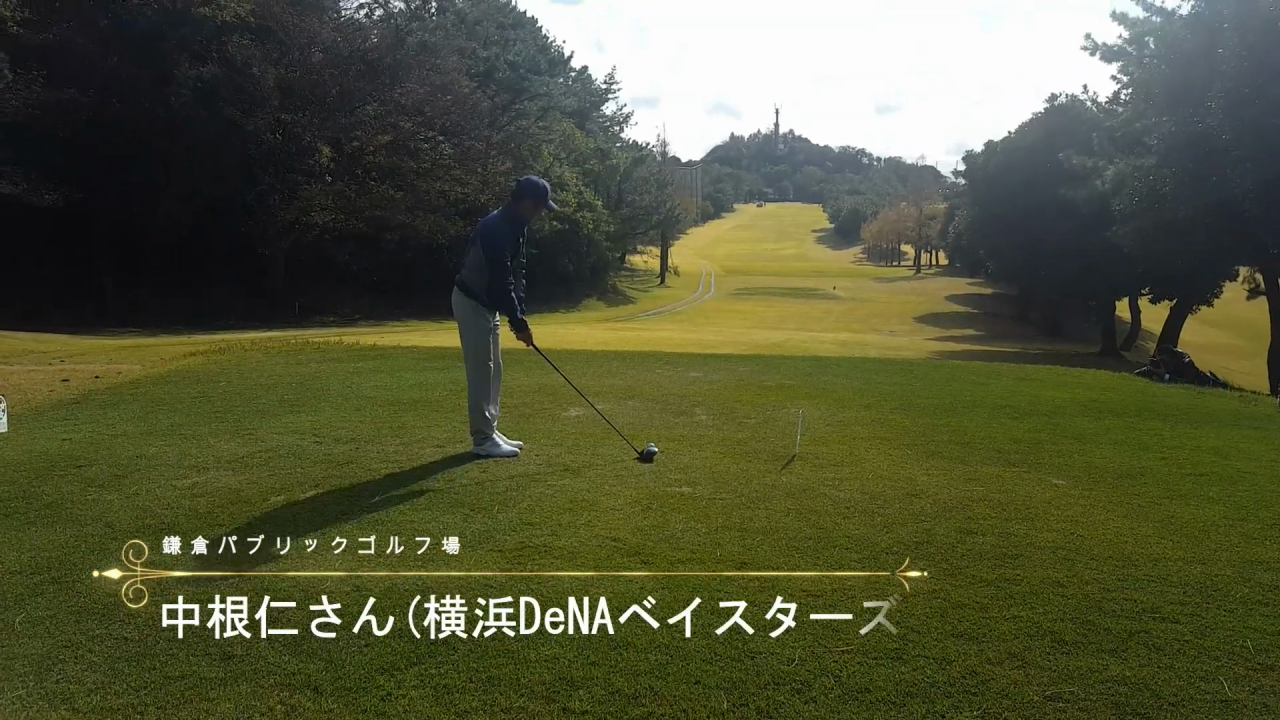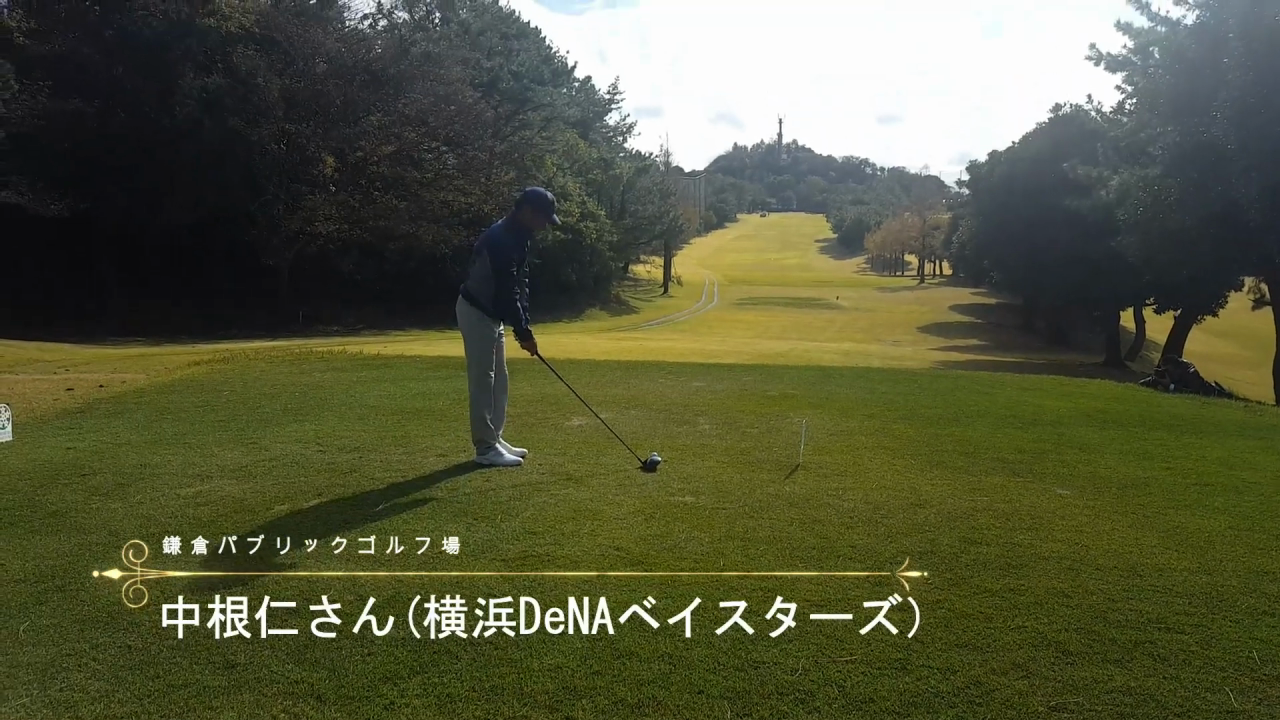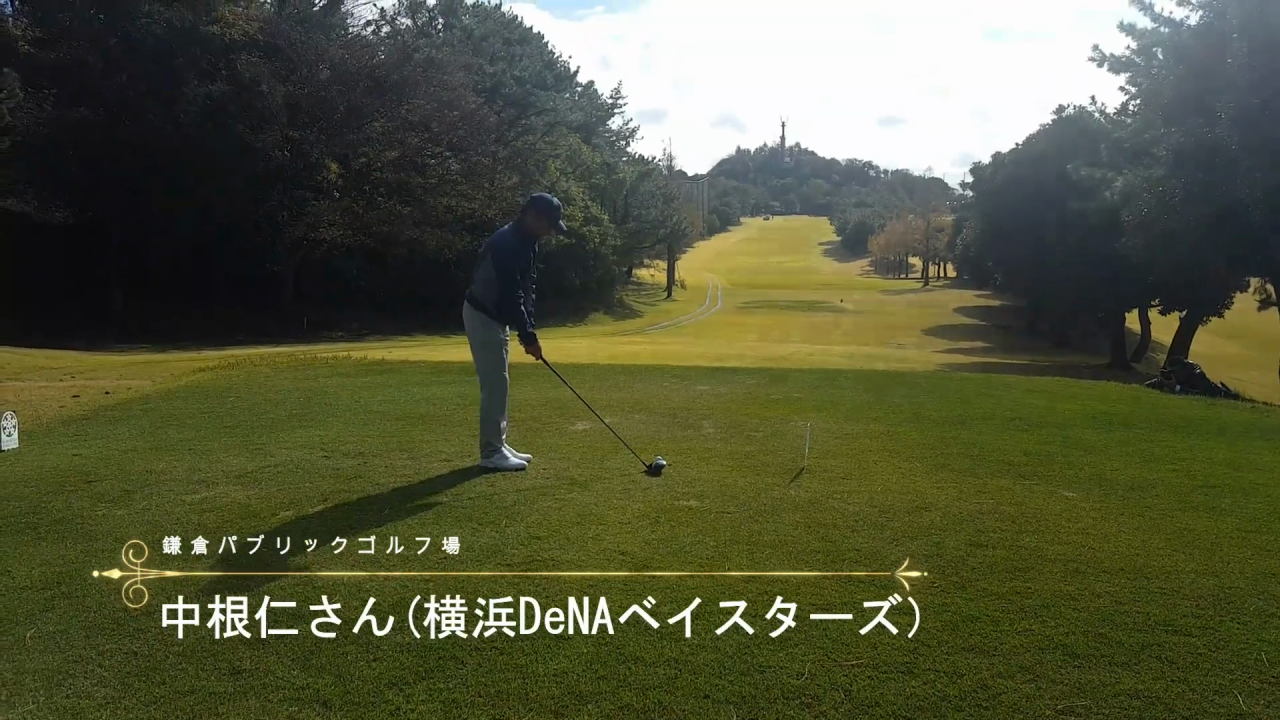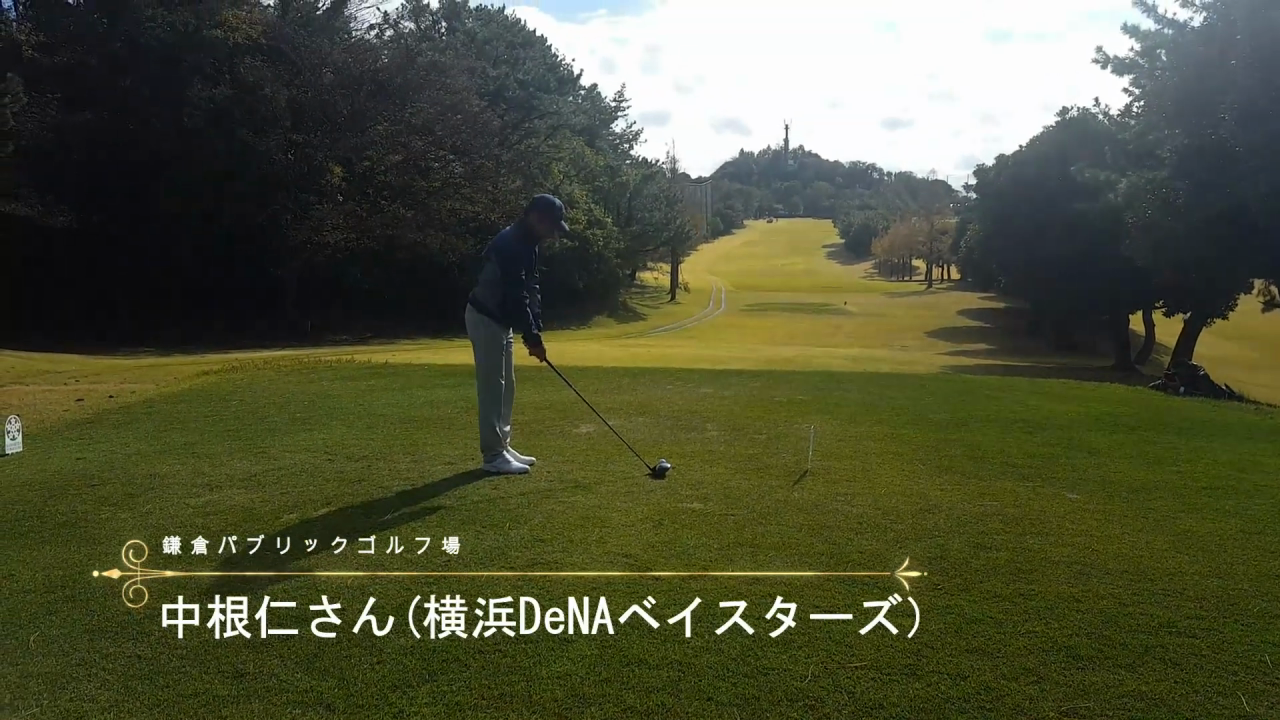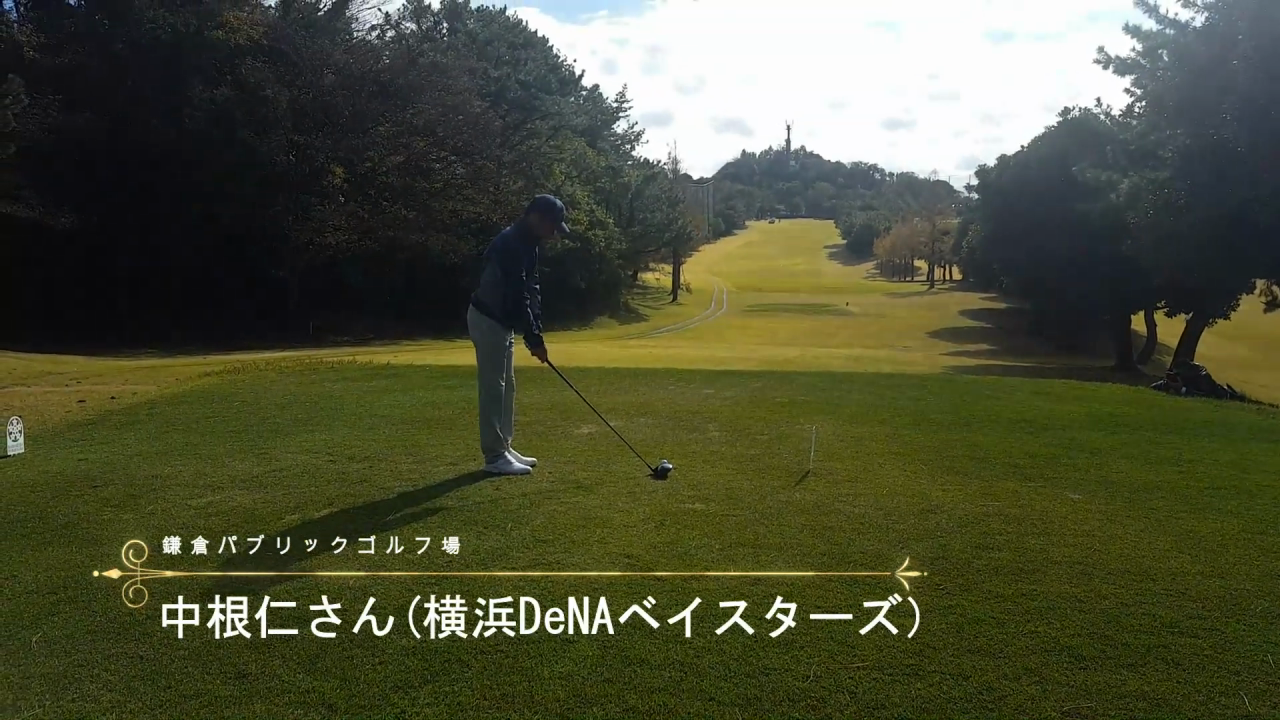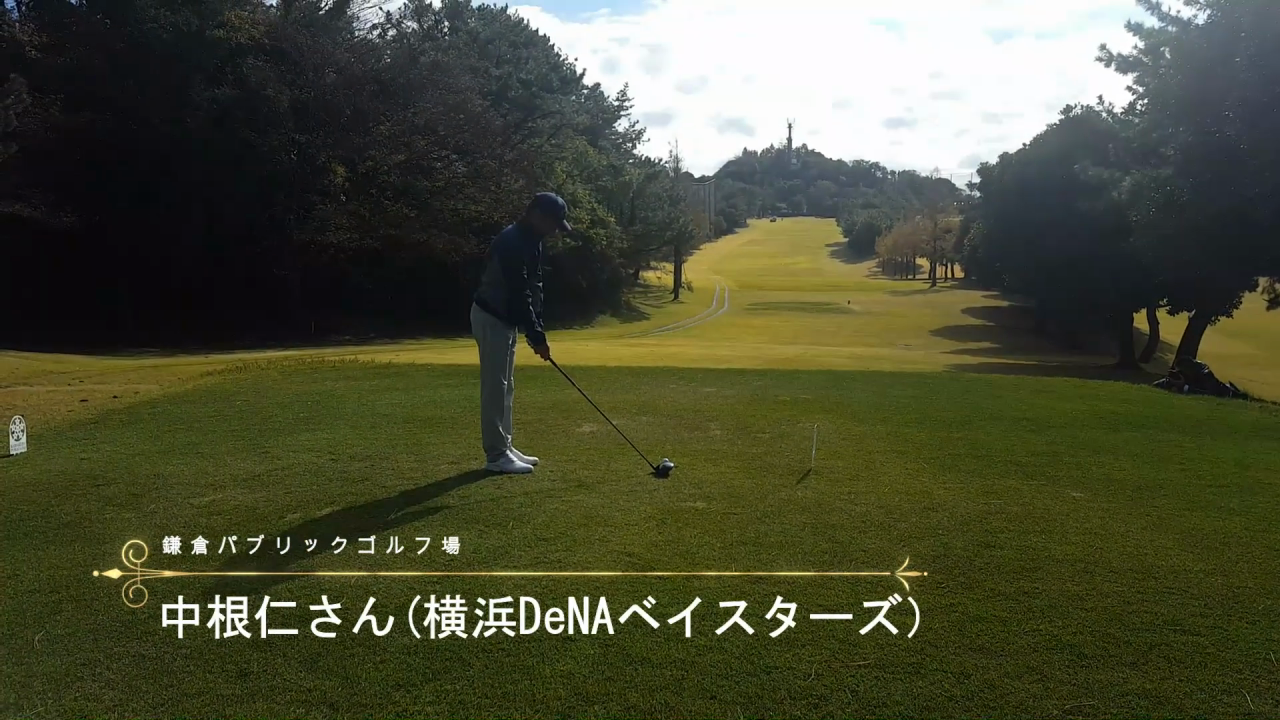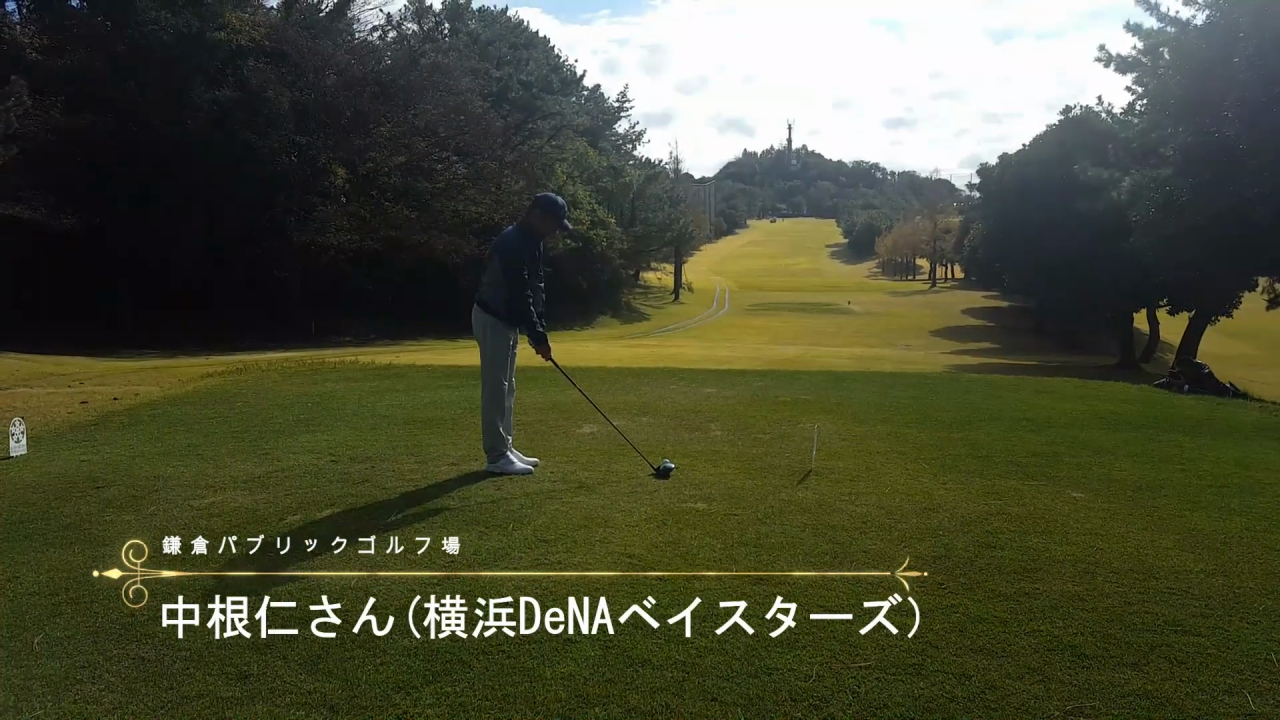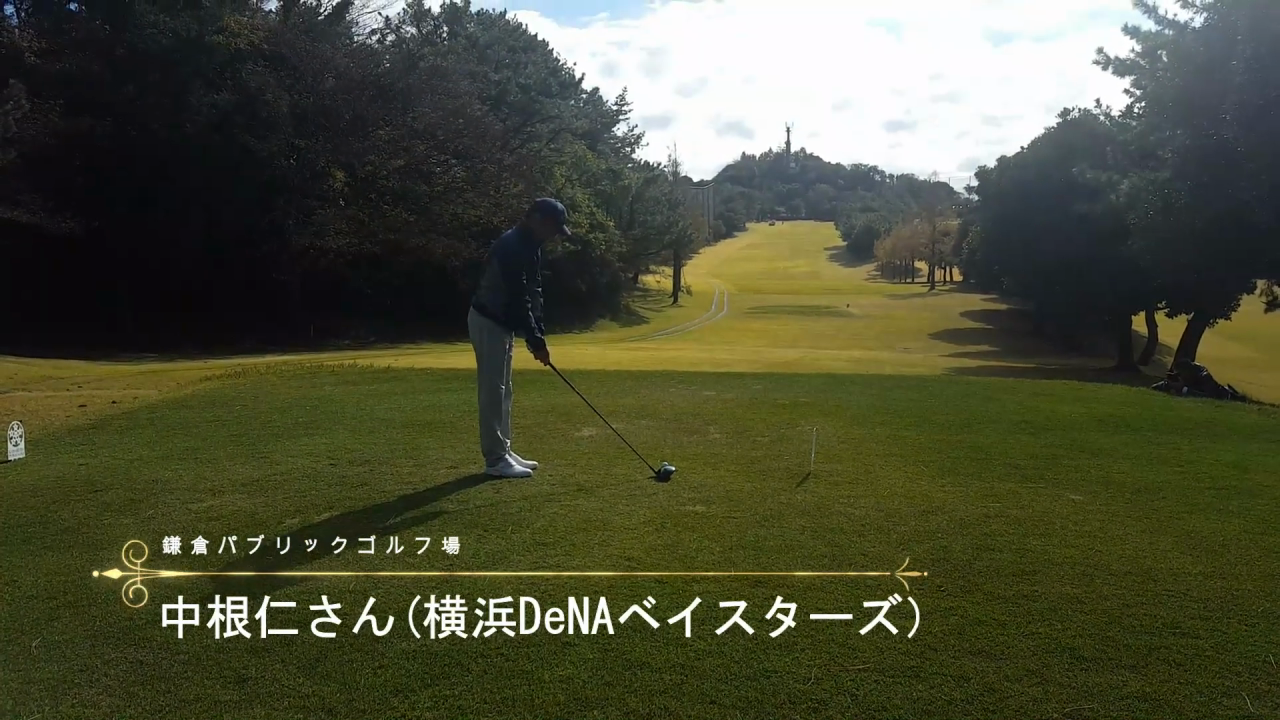
dt=0.3s
person 1, frame 1
left shoulder: (516, 227)
right shoulder: (495, 229)
left elbow: (516, 274)
right elbow: (501, 280)
left wrist: (520, 315)
right wrist: (518, 322)
left hip: (487, 303)
right hip: (472, 302)
left knee: (492, 370)
right knee: (481, 369)
left ankle: (489, 431)
right ankle: (482, 438)
person 1, frame 2
left shoulder: (518, 236)
right shoulder: (501, 239)
left elbow: (519, 284)
right elbow: (506, 290)
left wrist: (524, 324)
right wrist: (523, 331)
left hip: (492, 312)
right hip: (476, 311)
left knee: (498, 379)
right knee: (483, 379)
left ankle: (494, 439)
right ankle: (485, 447)
person 1, frame 3
left shoulder: (527, 243)
right shoulder: (505, 243)
left elbow: (526, 289)
right elbow: (511, 294)
left wrist: (529, 330)
right wrist: (527, 335)
left hip: (497, 316)
right hip: (482, 315)
left knee: (499, 381)
right knee: (494, 382)
left ankle: (498, 444)
right ankle: (491, 451)
person 1, frame 4
left shoulder: (527, 243)
right shoulder: (509, 244)
left elbow: (530, 289)
right elbow: (515, 296)
left wrist: (535, 331)
right wrist: (532, 337)
left hip: (500, 319)
right hip: (485, 319)
left knee: (506, 386)
right knee: (493, 386)
left ankle: (502, 446)
right ankle: (493, 455)
person 1, frame 5
left shoulder: (527, 243)
right shoulder: (510, 244)
left elbow: (531, 289)
right elbow: (517, 296)
left wrist: (536, 332)
right wrist: (533, 338)
left hip: (502, 321)
right hip: (488, 319)
left knee: (505, 387)
right knee: (493, 387)
left ankle: (504, 448)
right ankle: (494, 456)
person 1, frame 6
left shoulder: (530, 241)
right shoulder: (512, 242)
left elbow: (533, 288)
right elbow: (518, 294)
left wrist: (537, 329)
right wrist: (536, 335)
left hip: (505, 319)
right hip: (491, 318)
left knee: (505, 386)
right knee: (495, 386)
left ankle: (504, 447)
right ankle: (496, 455)
person 1, frame 7
left shoulder: (532, 242)
right shoulder: (512, 243)
left elbow: (535, 288)
right elbow: (519, 294)
left wrist: (539, 329)
right wrist: (537, 335)
left hip: (506, 320)
right hip: (492, 319)
left knee: (506, 387)
right knee: (496, 387)
left ankle: (505, 448)
right ankle: (496, 456)
person 1, frame 8
left shoulder: (530, 246)
right shoulder: (511, 247)
left elbow: (533, 292)
right elbow: (518, 298)
left wrist: (538, 333)
right wrist: (535, 339)
left hip: (502, 323)
right hip: (488, 322)
left knee: (503, 390)
right knee: (493, 390)
left ankle: (503, 452)
right ankle: (495, 459)
